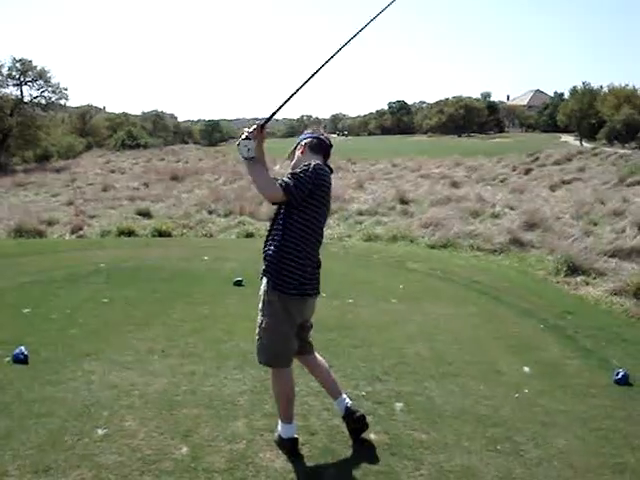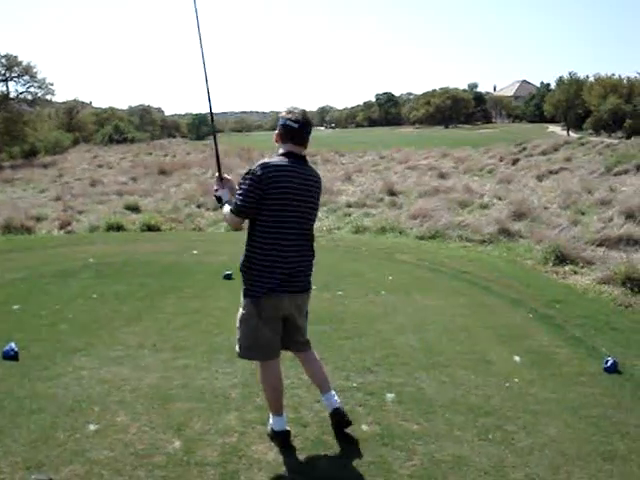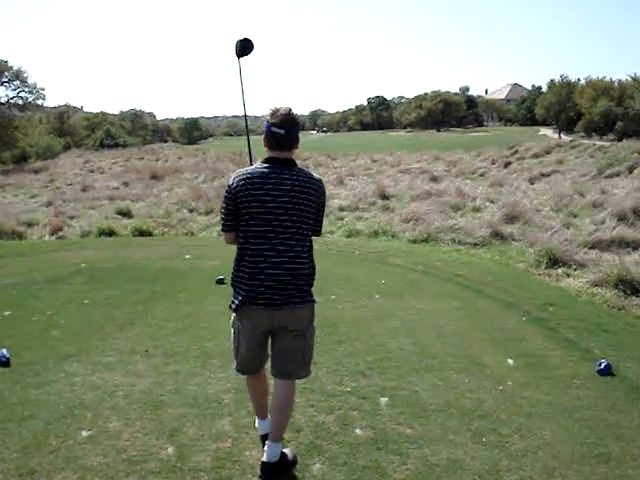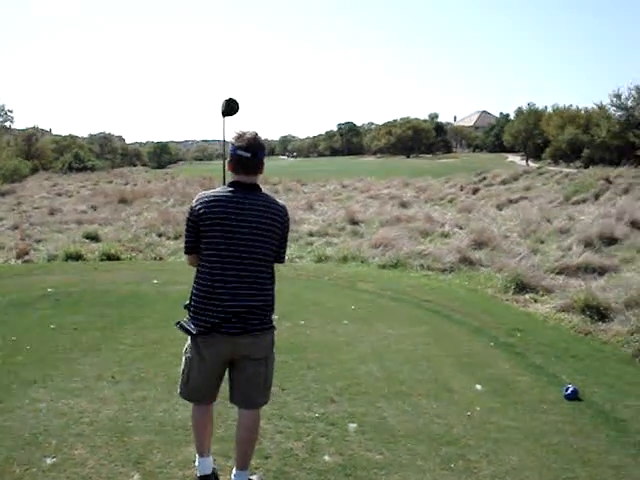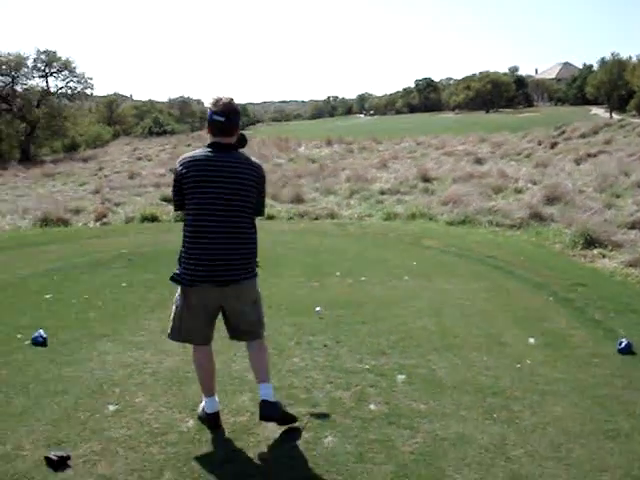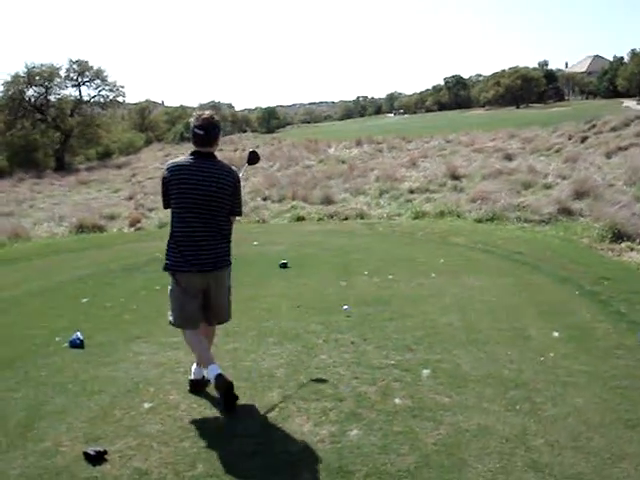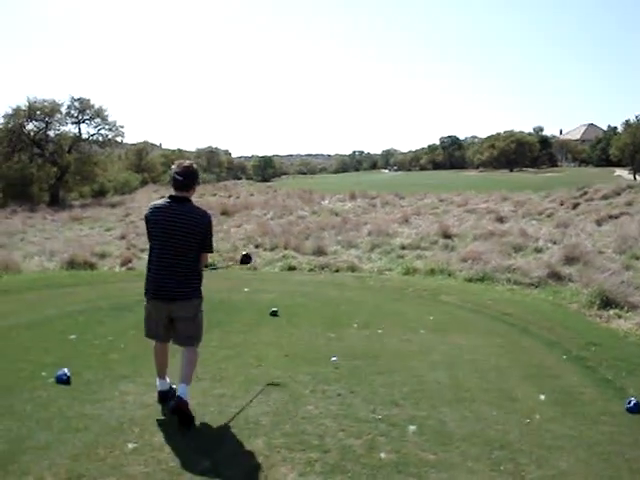
dt=0.7s
person 1, frame 1
left shoulder: (314, 169)
right shoulder: (316, 181)
left elbow: (273, 193)
right elbow: (276, 187)
left wrist: (253, 158)
right wrist: (258, 152)
left hip: (284, 284)
right hip: (304, 285)
left knee: (280, 362)
right knee: (303, 351)
left ankle: (287, 435)
right ankle: (348, 410)
person 1, frame 2
left shoulder: (262, 171)
right shoulder: (313, 178)
left elbow: (234, 221)
left wrist: (225, 199)
right wrist: (237, 191)
left hip: (262, 283)
right hip: (299, 282)
left knee: (268, 357)
right knee: (302, 346)
left ankle: (279, 427)
right ankle: (334, 407)
person 1, frame 3
left shoulder: (240, 180)
right shoulder: (314, 185)
left elbow: (229, 236)
left hip: (250, 294)
right hip: (295, 297)
left knee: (253, 368)
right knee: (285, 377)
left ankle: (264, 426)
person 1, frame 4
left shoulder: (202, 203)
right shoulder: (278, 212)
left elbow: (192, 259)
right elbow: (274, 261)
left hip: (208, 322)
right hip: (255, 326)
left knee: (201, 400)
right knee: (249, 406)
person 1, frame 5
left shoulder: (186, 164)
right shoulder: (254, 170)
left elbow: (182, 212)
right elbow: (255, 215)
left hip: (197, 271)
right hip: (241, 272)
left knee: (200, 342)
right knee: (254, 336)
left ankle: (210, 408)
right ankle: (267, 400)
person 1, frame 6
left shoulder: (172, 170)
right shoulder: (229, 175)
left elbow: (171, 209)
right elbow: (232, 219)
left hip: (183, 260)
right hip: (217, 260)
left knee: (188, 324)
right knee: (209, 321)
left ankle: (214, 374)
right ankle: (198, 373)
person 1, frame 7
left shoulder: (153, 210)
right shoulder: (202, 217)
left elbow: (154, 244)
right elbow: (204, 259)
left hip: (157, 289)
right hip: (188, 292)
left knee: (160, 341)
right knee: (189, 346)
left ankle: (163, 388)
right ankle: (181, 396)
